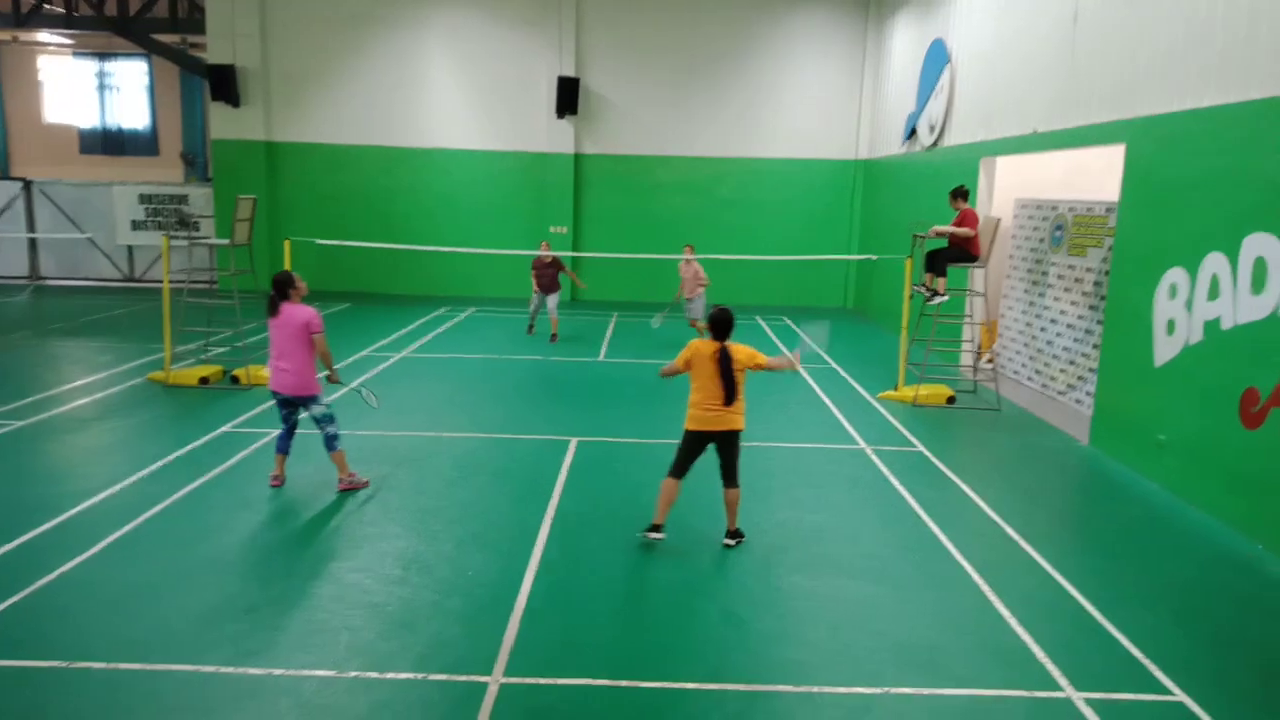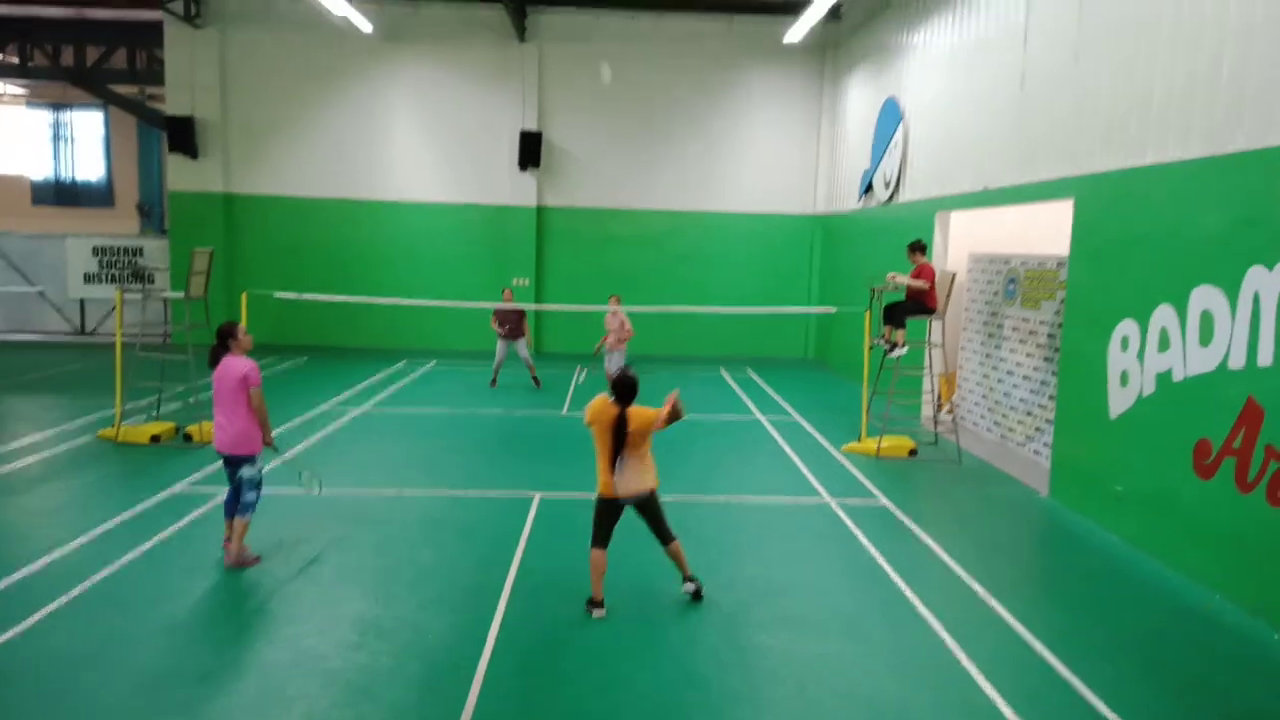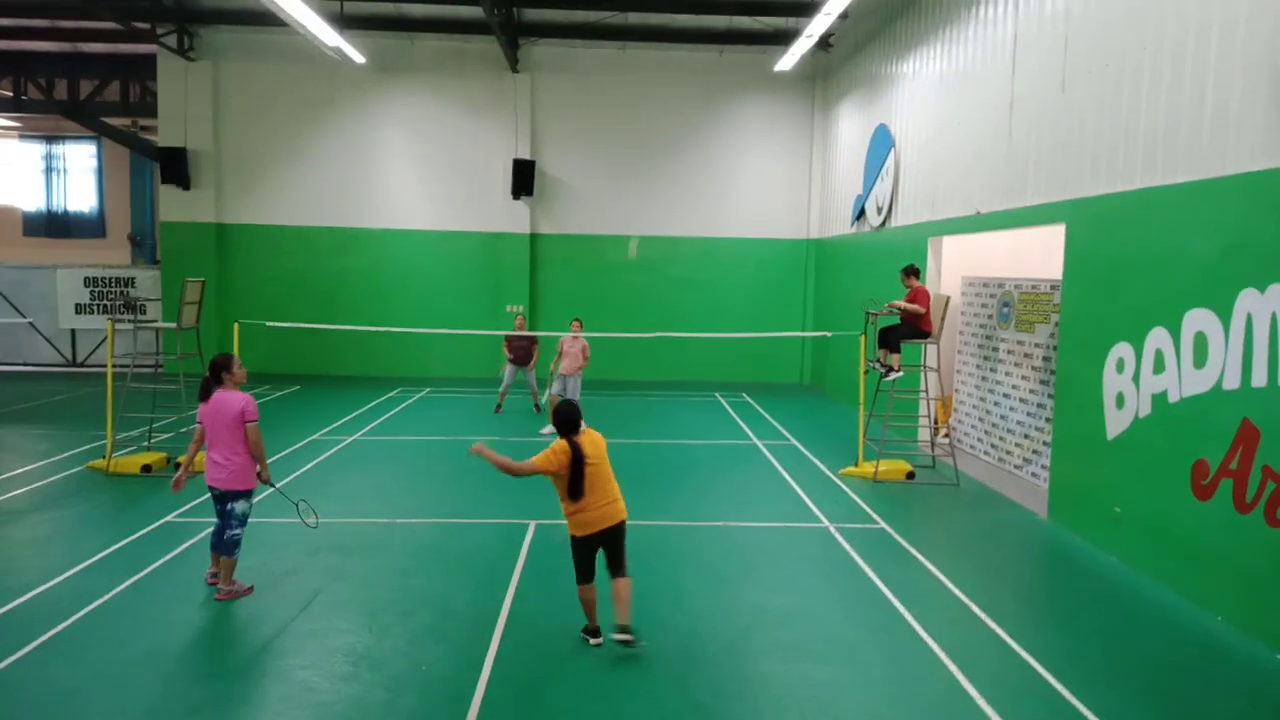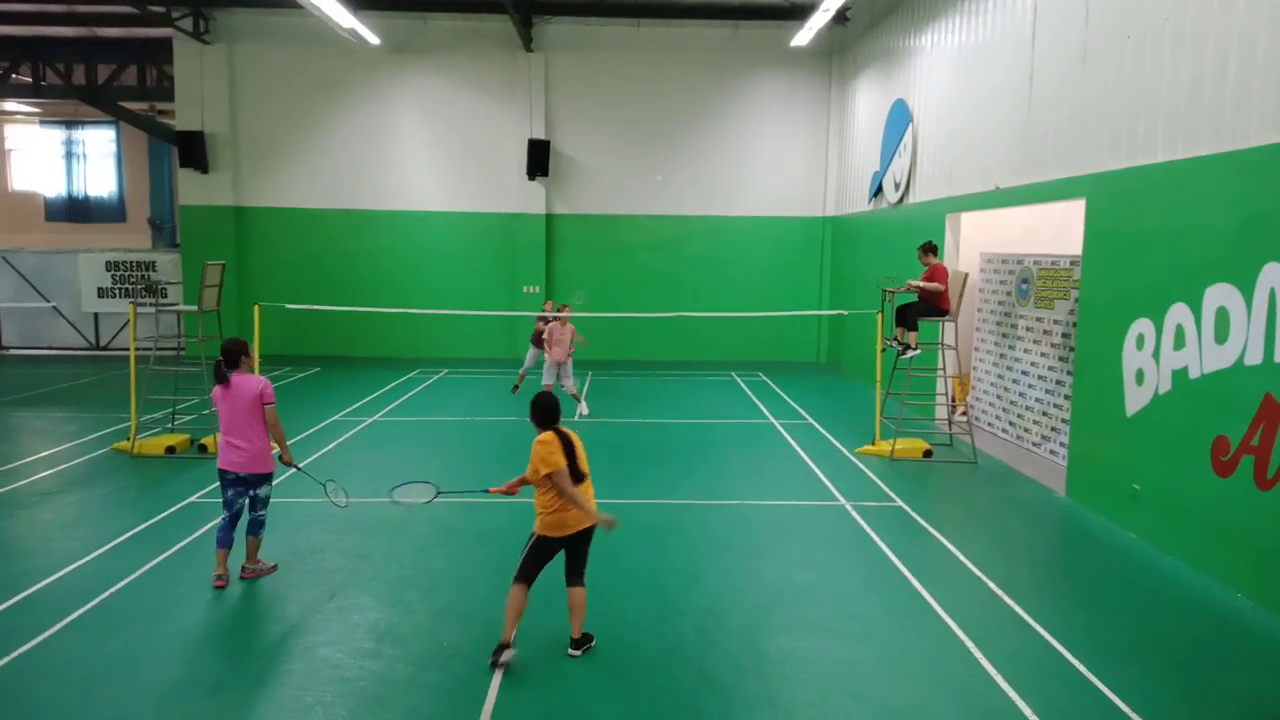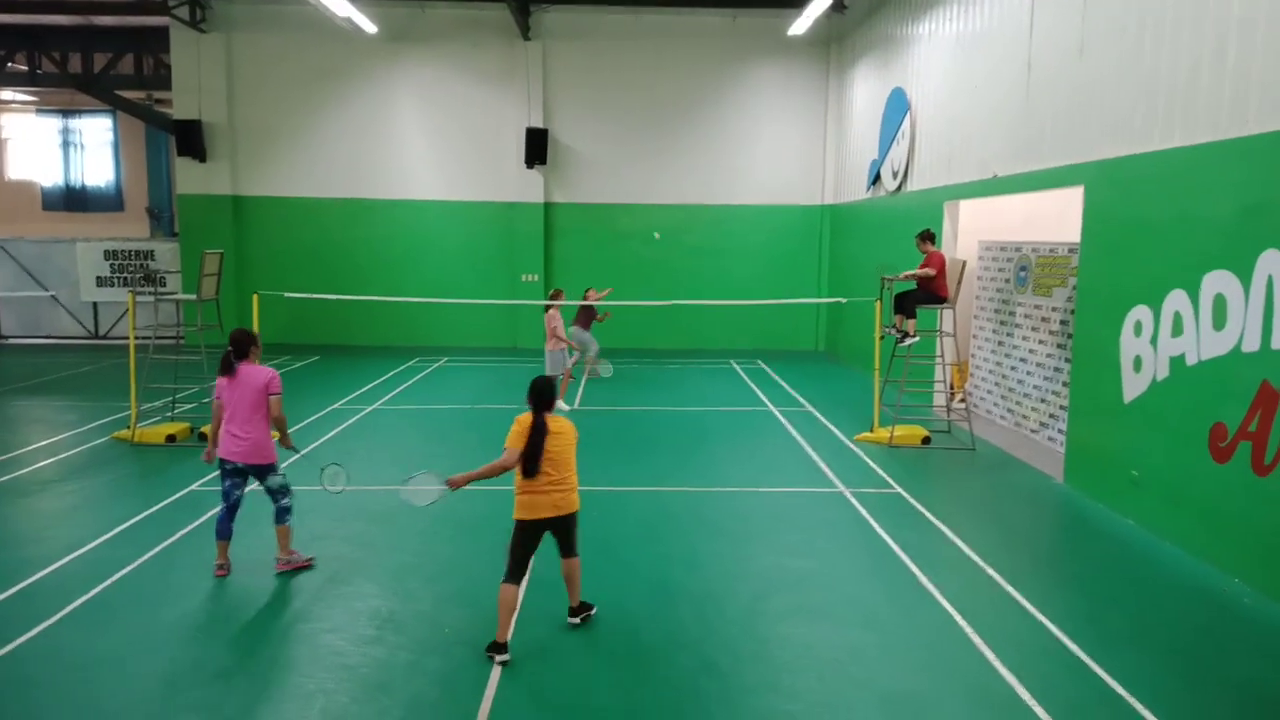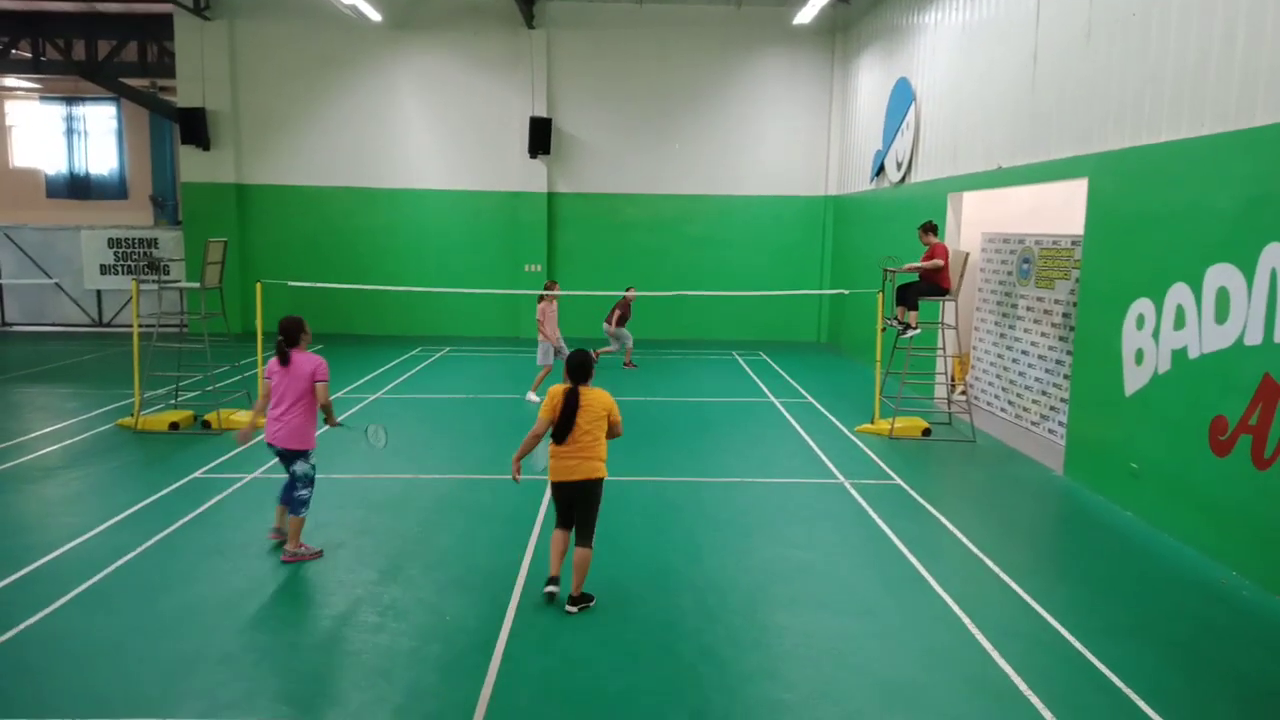
dt=0.4s
person 1, frame 1
left shoulder: (695, 348)
right shoulder: (742, 353)
left elbow: (670, 370)
right elbow: (773, 364)
left wrist: (664, 371)
right wrist: (790, 363)
left hip: (698, 424)
right hip: (730, 426)
left knee: (675, 474)
right knee: (730, 479)
left ankle: (657, 526)
right ankle: (732, 531)
person 1, frame 2
left shoulder: (598, 410)
right shoulder: (643, 417)
right elbow: (677, 415)
left wrist: (603, 397)
right wrist: (674, 404)
left hip: (610, 490)
right hip: (642, 488)
left knee: (599, 543)
right knee: (664, 534)
left ankle: (596, 601)
right ankle: (689, 580)
person 1, frame 3
left shoulder: (557, 452)
right shoulder: (595, 438)
left elbow: (518, 469)
left wrist: (484, 452)
left hip: (582, 526)
right hip: (614, 518)
left knee: (584, 578)
right knee: (618, 571)
left ankle: (594, 630)
right ankle: (623, 627)
person 1, frame 4
left shoulder: (544, 443)
right shoulder: (568, 437)
left elbow: (566, 485)
left wrist: (593, 514)
right wrist: (522, 480)
left hip: (554, 527)
right hip: (583, 522)
left knee: (522, 578)
right knee: (576, 578)
left ankle: (506, 645)
right ankle: (577, 640)
person 1, frame 5
left shoulder: (524, 423)
right shoulder: (568, 427)
left elbow: (507, 463)
left wrist: (465, 478)
left hip: (531, 510)
right hip: (566, 506)
left knee: (513, 575)
right knee: (569, 552)
left ankle: (501, 645)
right ankle: (576, 609)
person 1, frame 6
left shoulder: (555, 394)
right shoulder: (604, 398)
left elbow: (538, 432)
right elbow: (616, 431)
left wrist: (517, 459)
left hip: (560, 473)
right hip: (590, 474)
left knee: (562, 526)
right knee: (584, 536)
left ankle: (553, 579)
right ankle: (575, 597)
person 2, frame 1
left shoulder: (274, 316)
right shoulder: (309, 314)
right elbow: (321, 349)
right wrist: (332, 371)
left hip: (278, 384)
right hip: (304, 386)
left knee: (288, 427)
right knee: (328, 427)
left ankle: (277, 474)
right ankle: (346, 477)
person 2, frame 2
left shoulder: (220, 367)
right shoulder: (248, 366)
right elbow: (257, 405)
right wrist: (267, 432)
left hip: (223, 440)
right hip: (245, 443)
left knee: (236, 489)
right knee: (250, 493)
left ankle: (230, 538)
right ankle: (235, 551)
person 2, frame 3
left shoulder: (207, 403)
right shoulder: (245, 401)
left elbow: (197, 440)
right elbow: (254, 441)
left wrist: (184, 470)
right wrist: (264, 468)
left hip: (215, 477)
right hip: (240, 478)
left knee: (222, 525)
right knee: (234, 531)
left ankle: (213, 572)
right ankle: (226, 586)
person 2, frame 4
left shoulder: (218, 390)
right shoulder: (261, 384)
right elbow: (272, 423)
right wrist: (285, 451)
left hip: (228, 462)
right hip: (258, 462)
left knee: (229, 515)
right knee: (258, 513)
left ankle: (220, 572)
right ankle: (251, 565)
person 2, frame 5
left shoulder: (224, 378)
right shoulder: (269, 375)
left elbow: (216, 416)
right elbow: (277, 414)
left wrist: (211, 446)
right wrist: (286, 437)
left hip: (229, 454)
right hip: (260, 453)
left knee: (229, 506)
right knee: (282, 499)
left ankle: (222, 561)
right ankle: (285, 556)
person 2, frame 6
left shoulder: (274, 363)
right shoulder: (316, 363)
left elbow: (264, 398)
right elbow: (323, 401)
left wrist: (250, 425)
right wrist: (330, 418)
left hip: (274, 435)
right hip: (299, 439)
left knee: (294, 480)
right knee: (303, 489)
left ankle: (279, 526)
right ankle: (292, 548)
